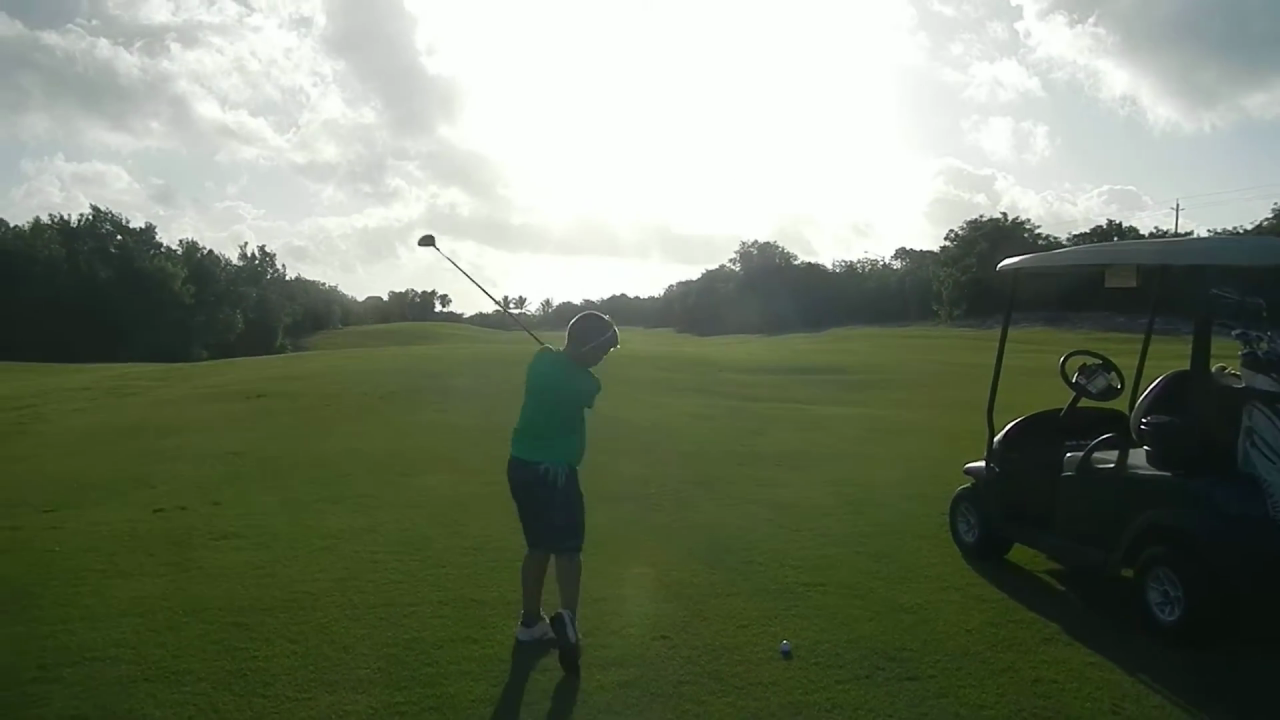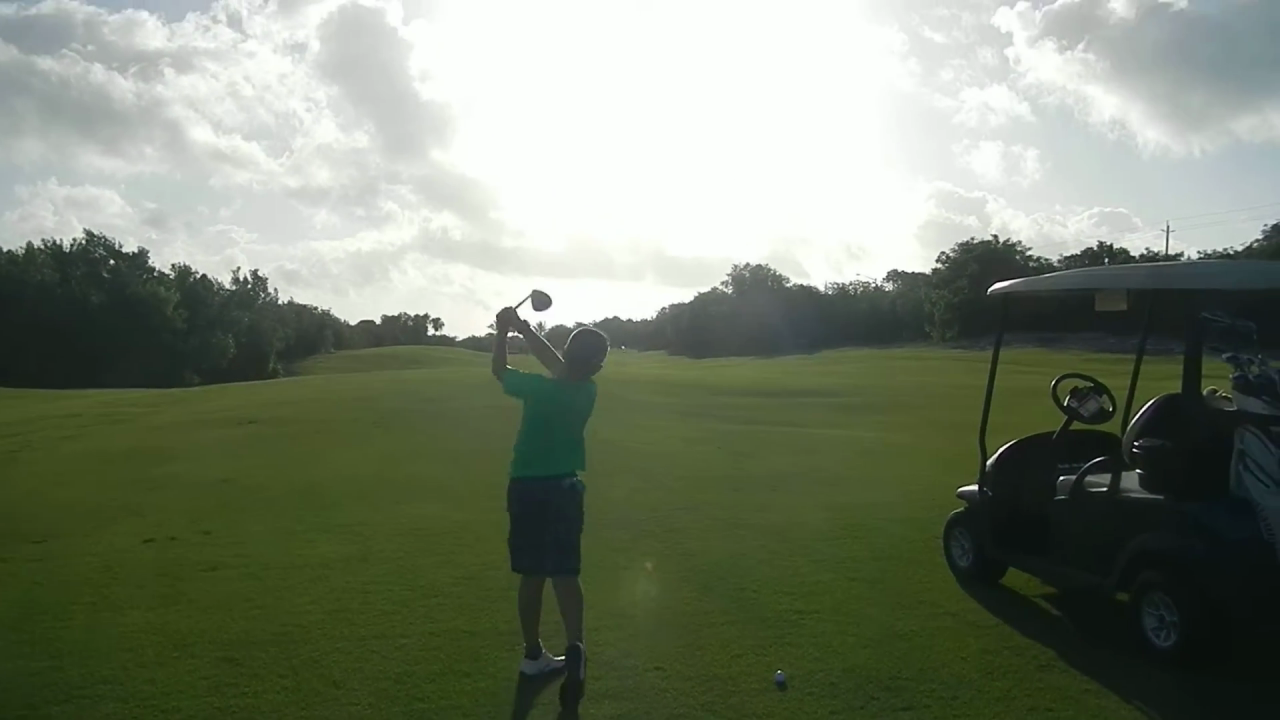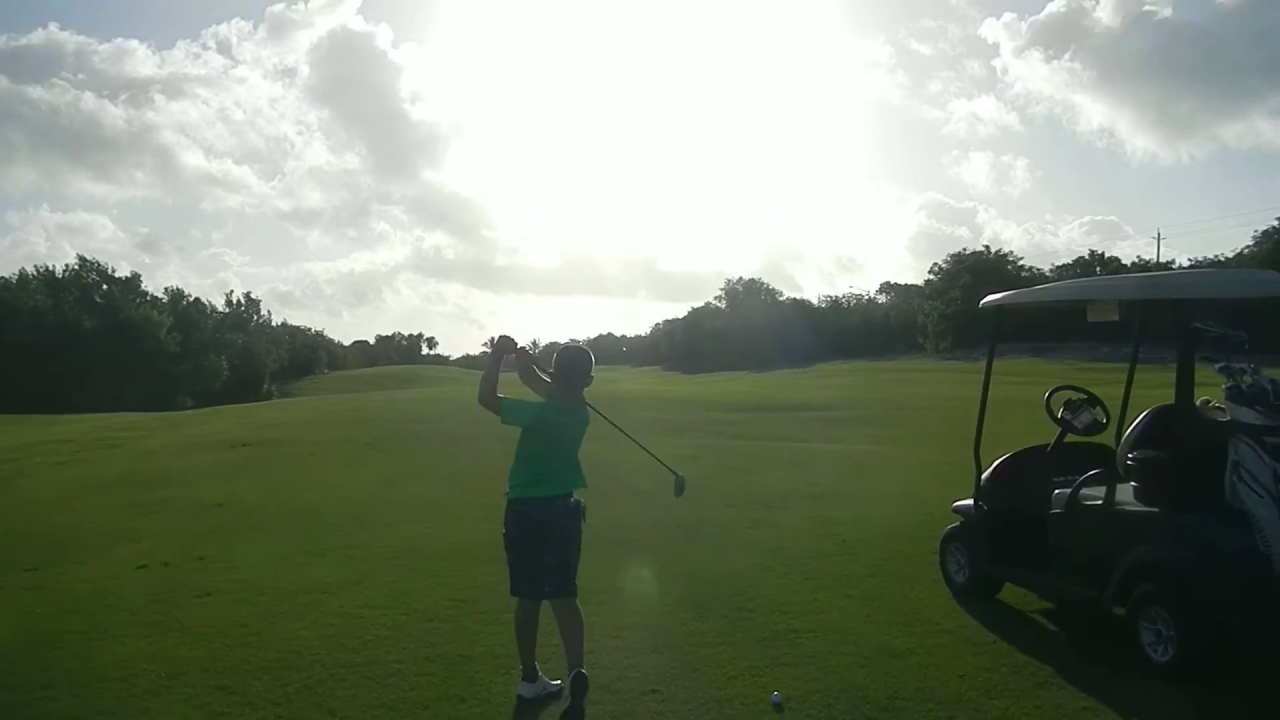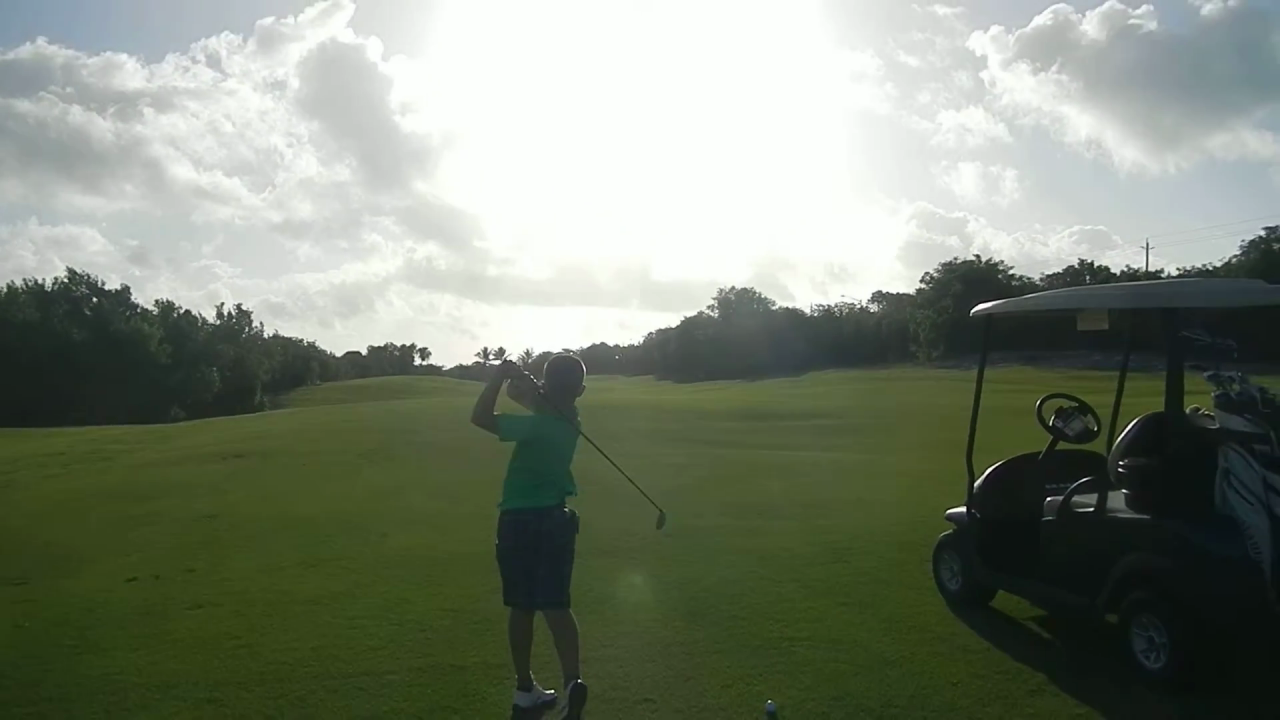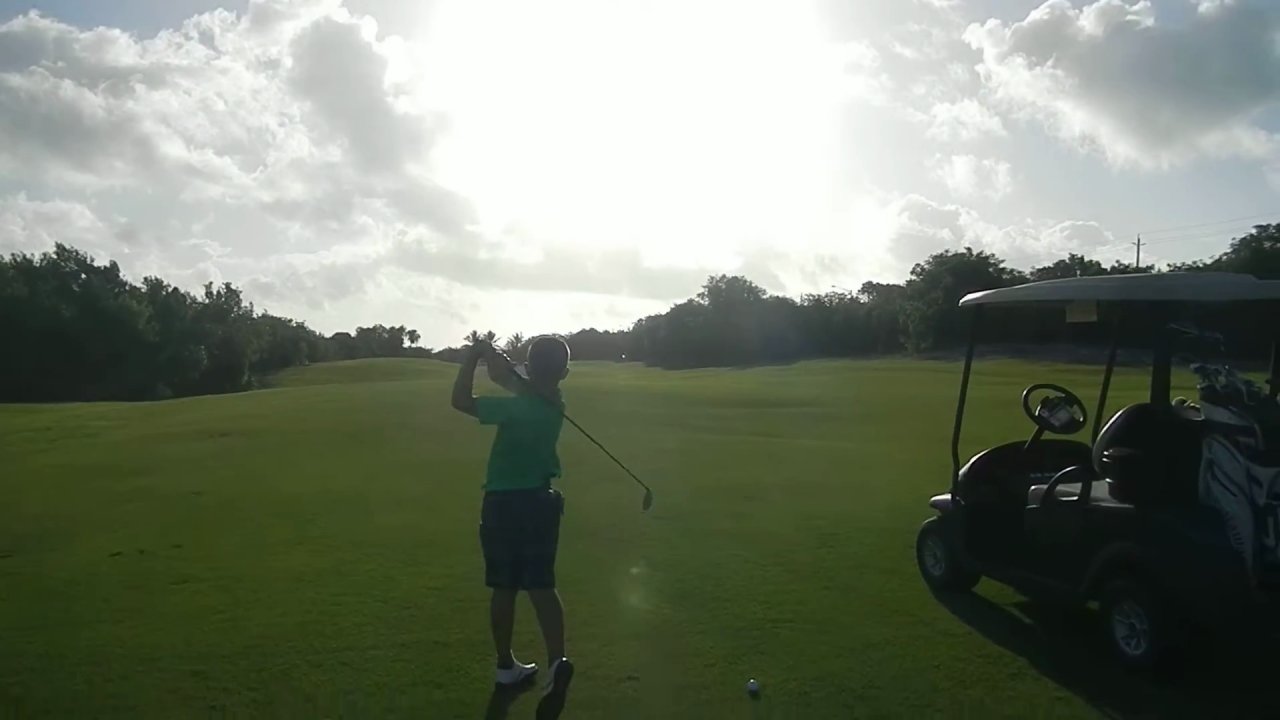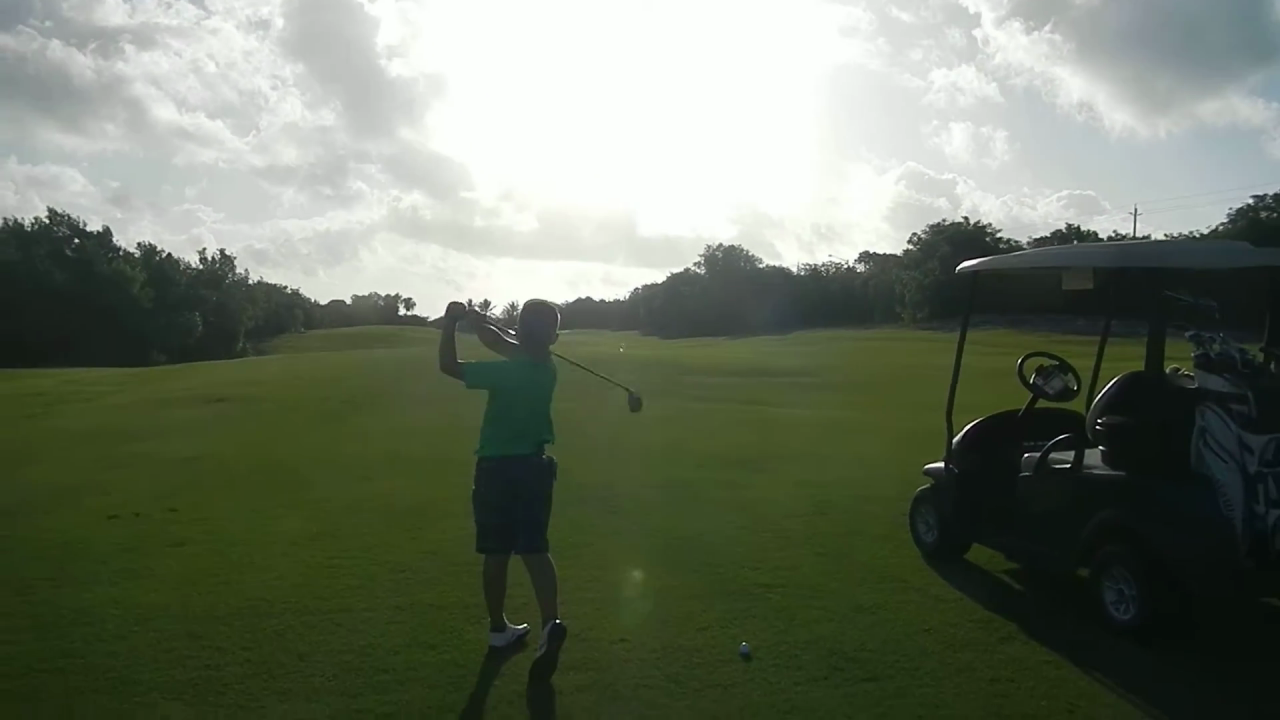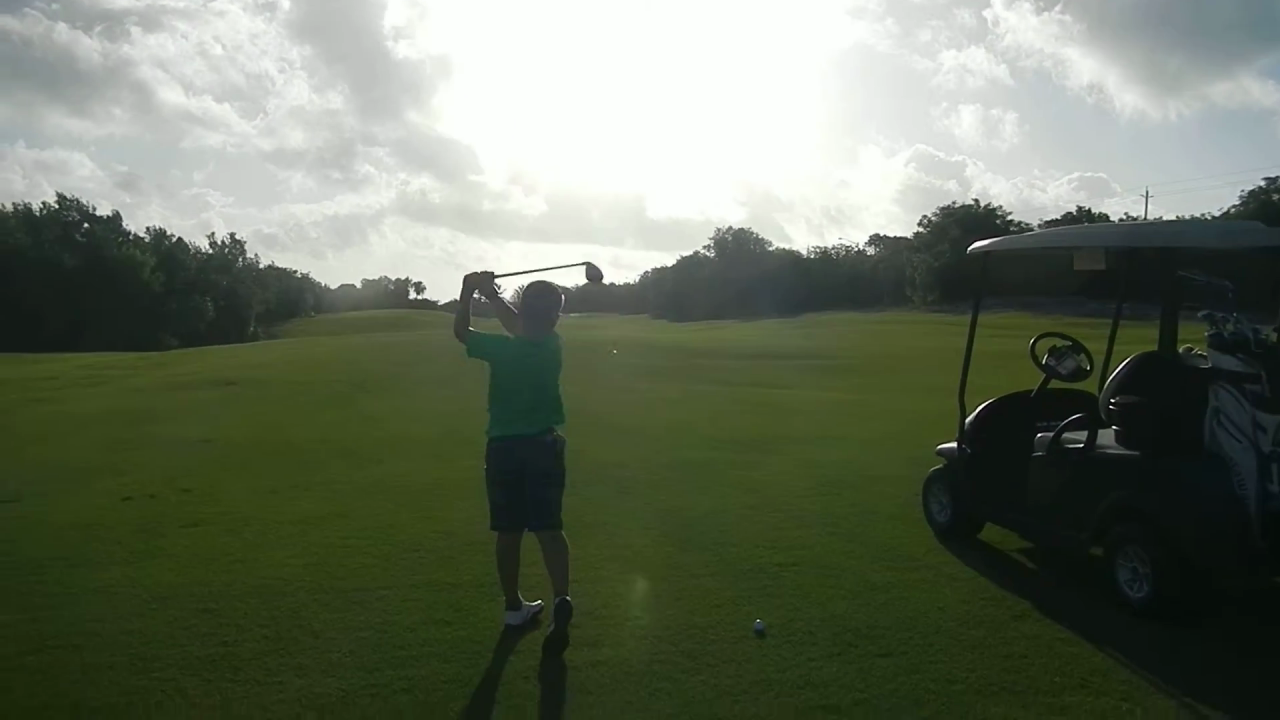
dt=0.2s
person 1, frame 1
left shoulder: (542, 361)
right shoulder: (582, 382)
left hip: (524, 466)
right hip: (554, 472)
left knee: (539, 546)
right knee: (567, 548)
left ankle: (531, 620)
right ankle: (567, 617)
person 1, frame 2
left shoulder: (539, 387)
right shoulder: (587, 392)
left elbow: (498, 369)
right elbow: (557, 367)
left wrist: (502, 330)
right wrist: (524, 329)
left hip: (523, 487)
right hip: (562, 490)
left knee: (531, 574)
right knee: (565, 573)
left ankle: (533, 654)
right ankle: (574, 645)
person 1, frame 3
left shoulder: (541, 413)
right shoulder: (580, 411)
left elbow: (486, 398)
right elbow: (541, 385)
left wrist: (498, 355)
right wrist: (520, 355)
left hip: (523, 511)
right hip: (562, 510)
left knee: (527, 598)
right knee: (563, 596)
left ankle: (530, 677)
right ankle: (576, 671)
person 1, frame 4
left shoulder: (538, 425)
right shoulder: (567, 419)
left elbow: (480, 417)
right elbow: (524, 394)
left wrist: (500, 374)
right wrist: (518, 377)
left hip: (517, 522)
right hip: (554, 519)
left knee: (521, 606)
right knee: (556, 605)
left ankle: (525, 686)
right ankle: (572, 682)
person 1, frame 5
left shoulder: (520, 406)
right shoulder: (551, 401)
left elbow: (461, 401)
right elbow: (504, 376)
left wrist: (473, 357)
right wrist: (494, 358)
left hip: (503, 503)
right hip: (539, 500)
left knee: (503, 588)
right knee: (541, 586)
left ankle: (506, 664)
right ankle: (557, 662)
person 1, frame 6
left shoulder: (506, 371)
right shoulder: (545, 366)
left elbow: (448, 365)
right elbow: (501, 342)
left wrist: (450, 322)
right wrist: (477, 319)
left hip: (495, 468)
right hip: (533, 466)
left knee: (496, 552)
right knee: (535, 550)
left ankle: (499, 627)
right ankle: (550, 623)
person 1, frame 7
left shoulder: (503, 349)
right shoulder: (552, 346)
left elbow: (461, 331)
right elbow: (520, 327)
left wrist: (468, 292)
right wrist: (491, 292)
left hip: (504, 448)
right hip: (543, 446)
left knee: (508, 530)
right knee: (549, 528)
left ankle: (514, 606)
right ankle: (561, 601)
